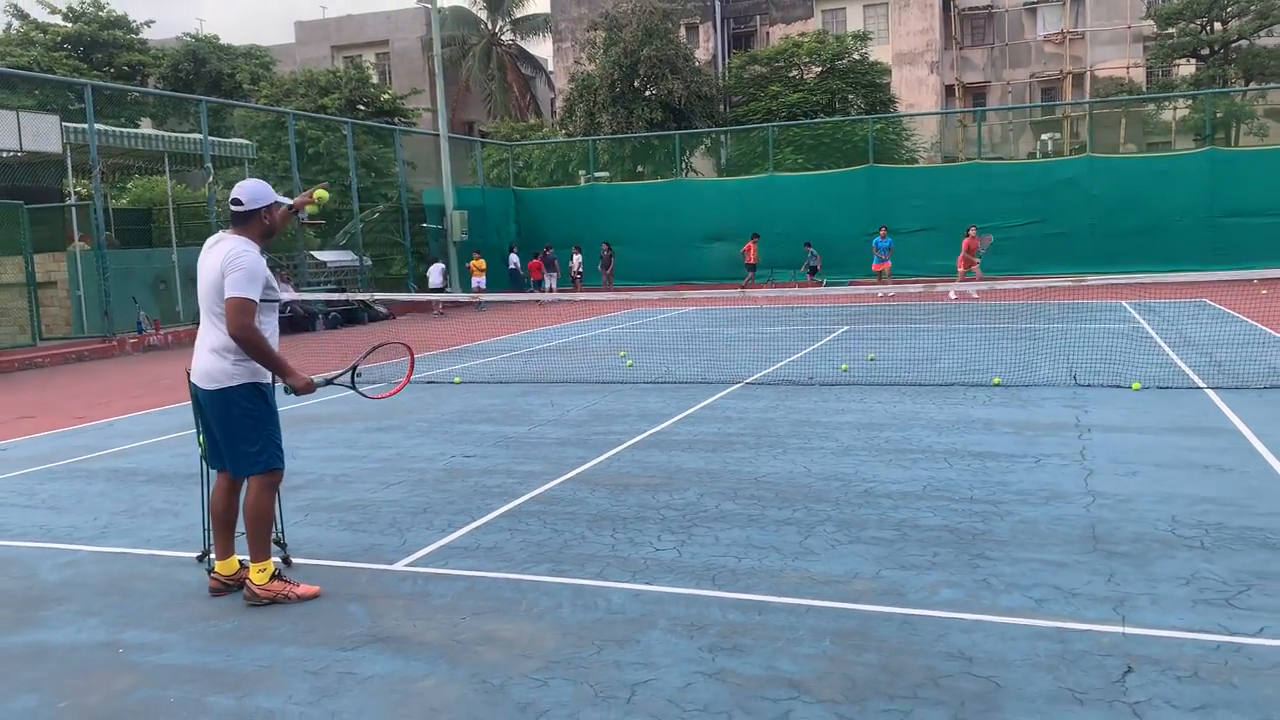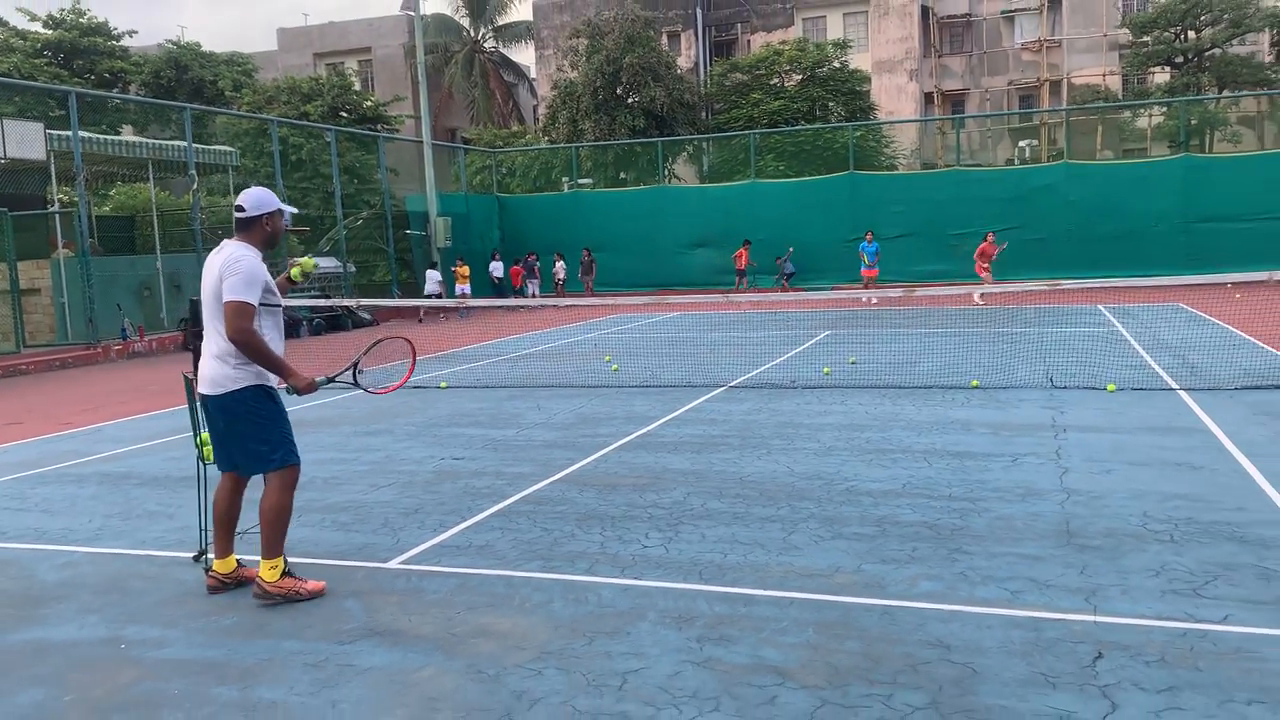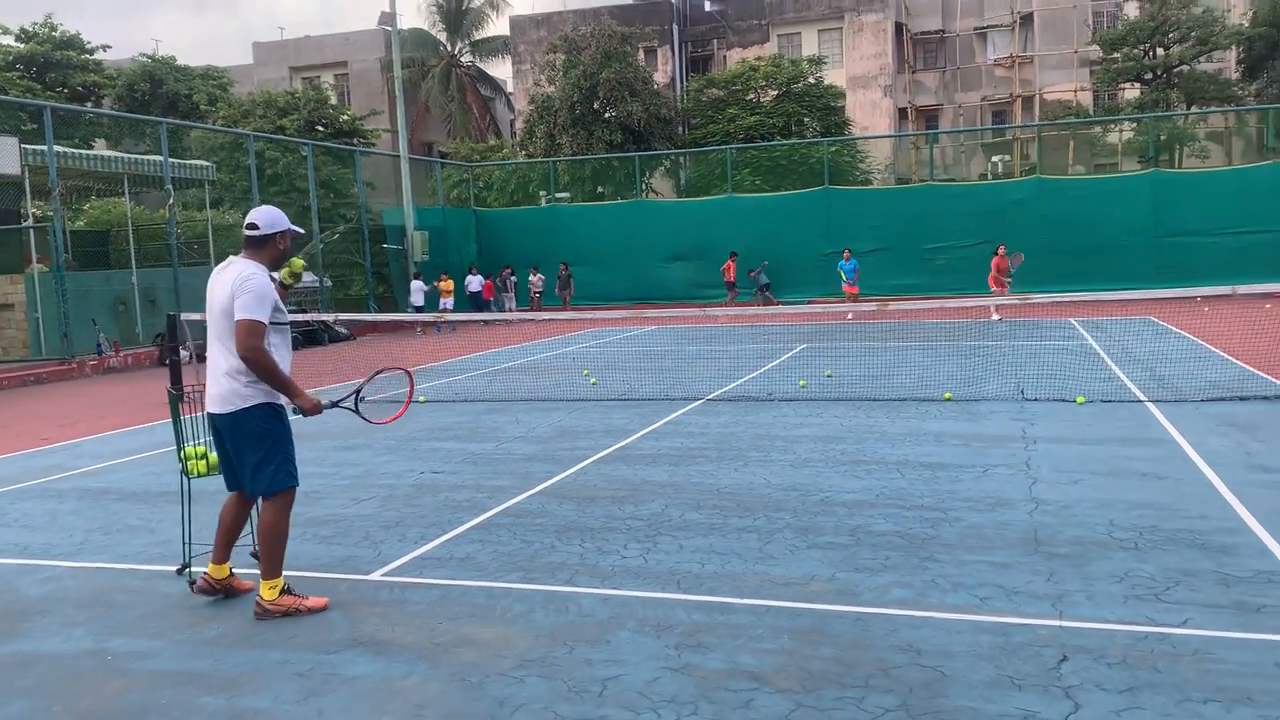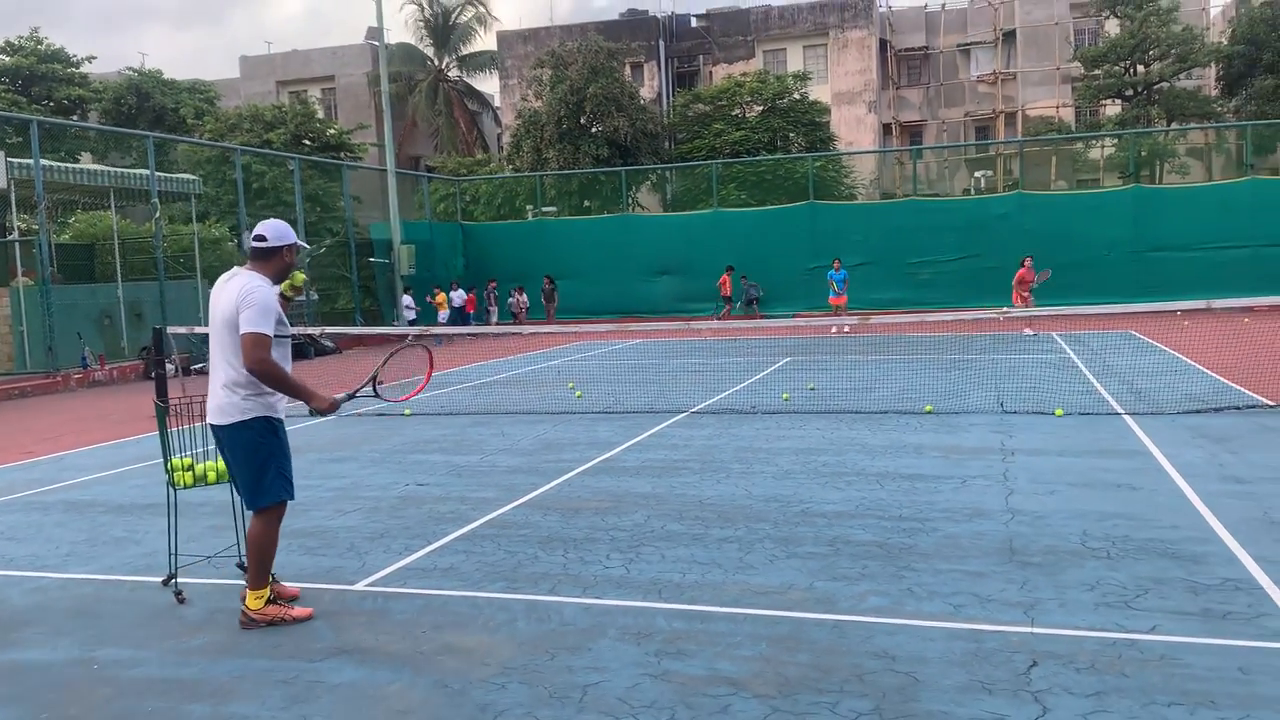
dt=0.3s
person 1, frame 1
left shoulder: (219, 242)
right shoulder: (245, 257)
left elbow: (256, 234)
right elbow: (241, 329)
left wrist: (295, 207)
right wrist: (288, 373)
left hip: (209, 379)
right hip: (239, 382)
left knee: (230, 474)
right knee: (265, 474)
left ankle: (225, 569)
right ankle: (262, 579)
person 1, frame 2
left shoulder: (226, 254)
right shoulder: (245, 262)
right elbow: (240, 331)
left wrist: (289, 282)
right wrist: (290, 374)
left hip: (217, 385)
right hip: (244, 386)
left knee: (235, 474)
right knee: (282, 471)
left ankle: (223, 567)
right ankle: (273, 576)
person 1, frame 3
left shoulder: (227, 270)
right shoulder: (254, 280)
right elbow: (251, 349)
left wrist: (283, 288)
right wrist: (297, 395)
left hip: (224, 402)
right hip: (253, 404)
left knee: (245, 491)
right knee: (278, 493)
left ankle: (217, 573)
right ankle: (272, 594)
person 1, frame 4
left shoulder: (230, 280)
right shoulder: (259, 293)
right elbow: (258, 362)
left wrist: (284, 301)
right wrist: (311, 397)
left hip: (228, 413)
right hip: (252, 415)
left knee: (263, 501)
right knee: (270, 505)
left ankle: (262, 581)
right ankle: (257, 603)
